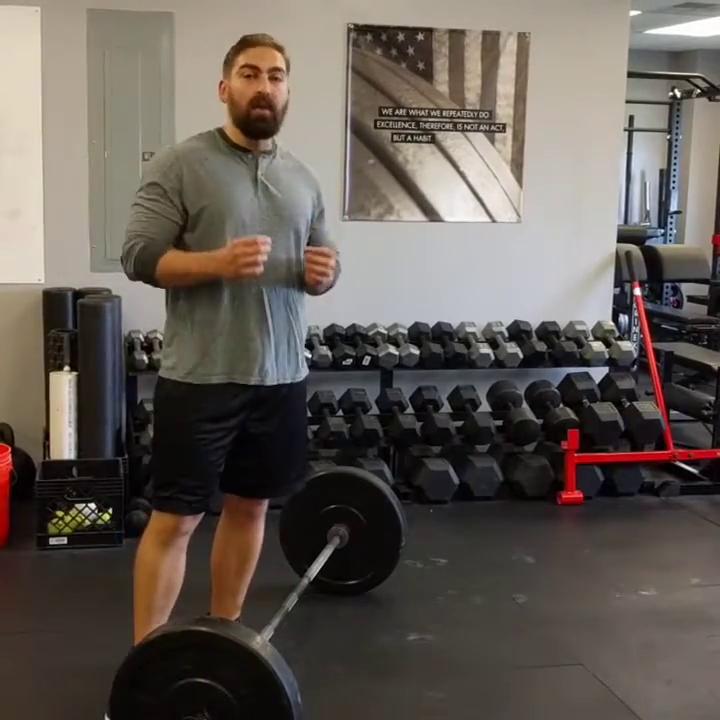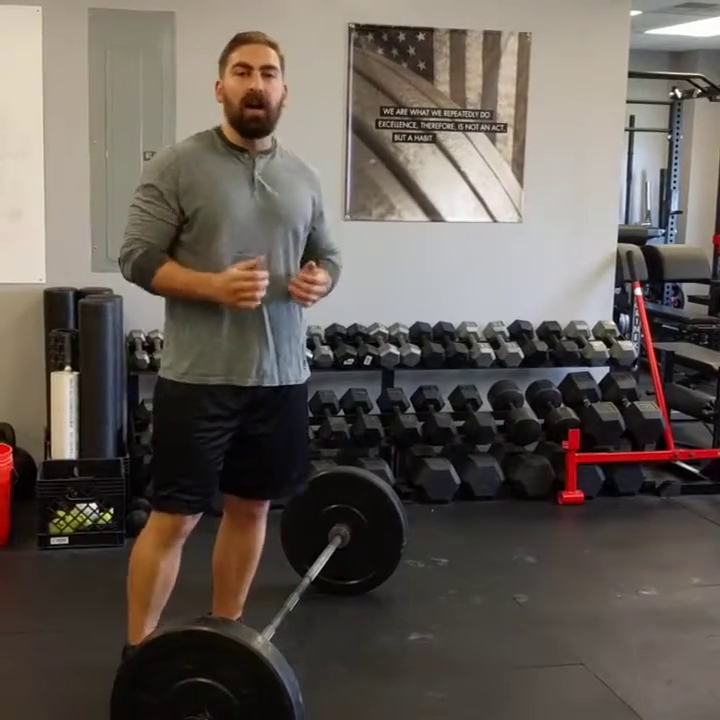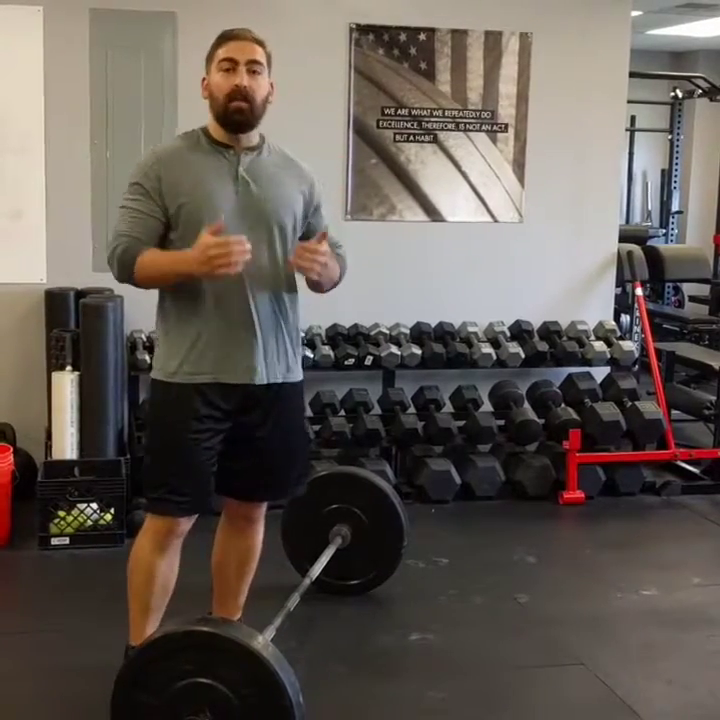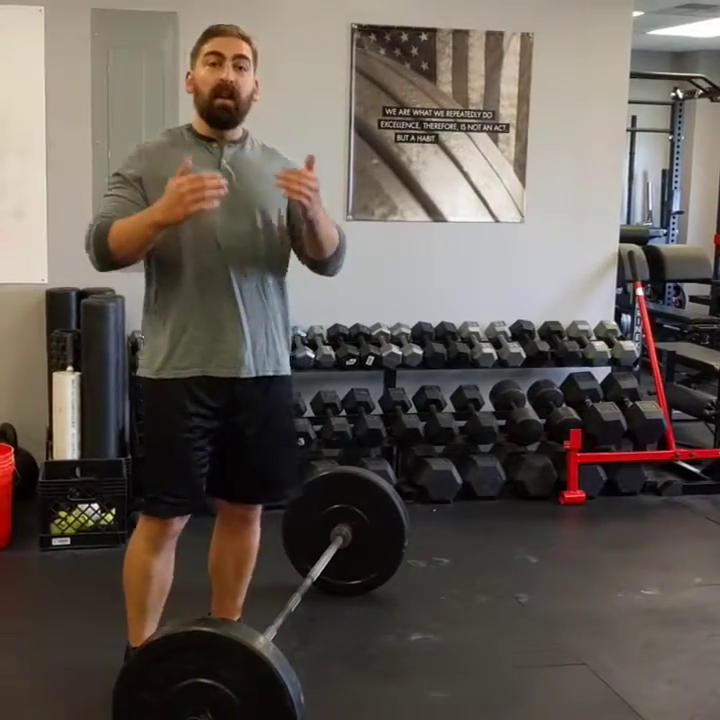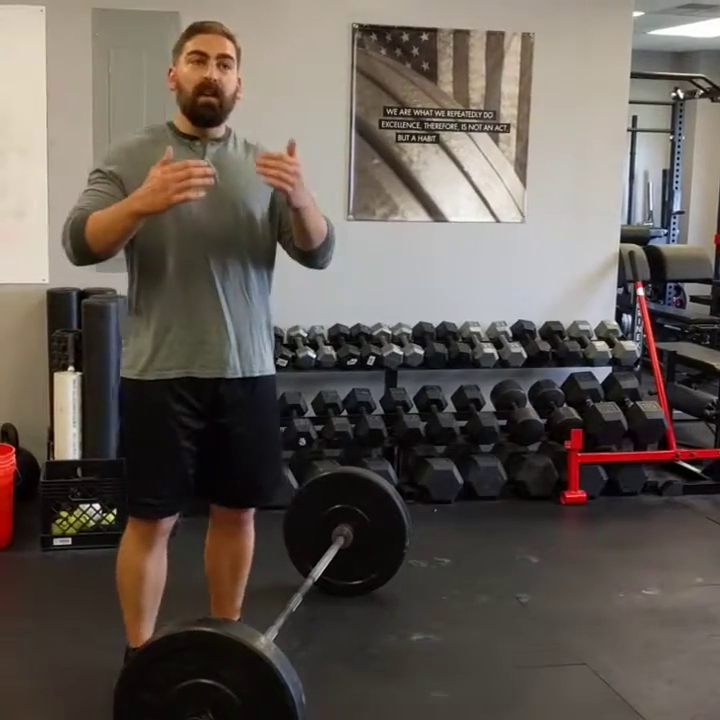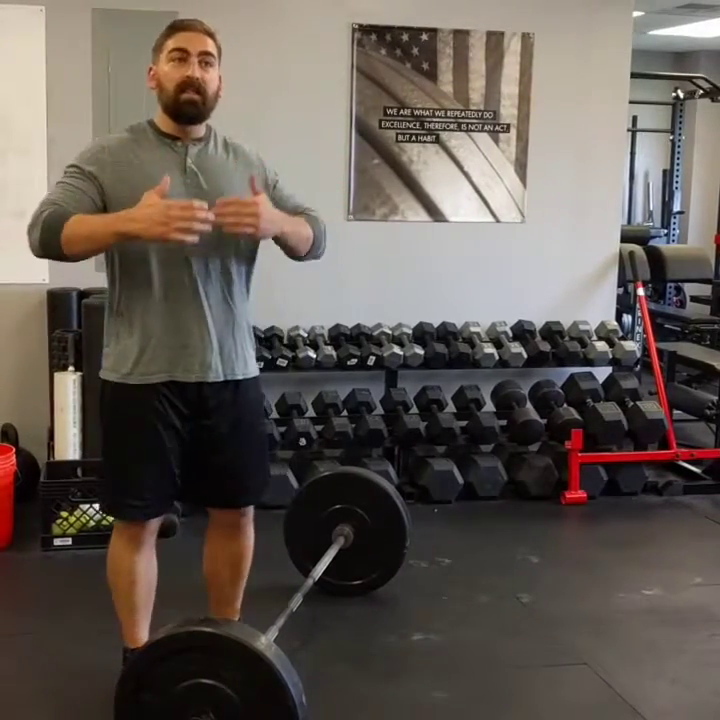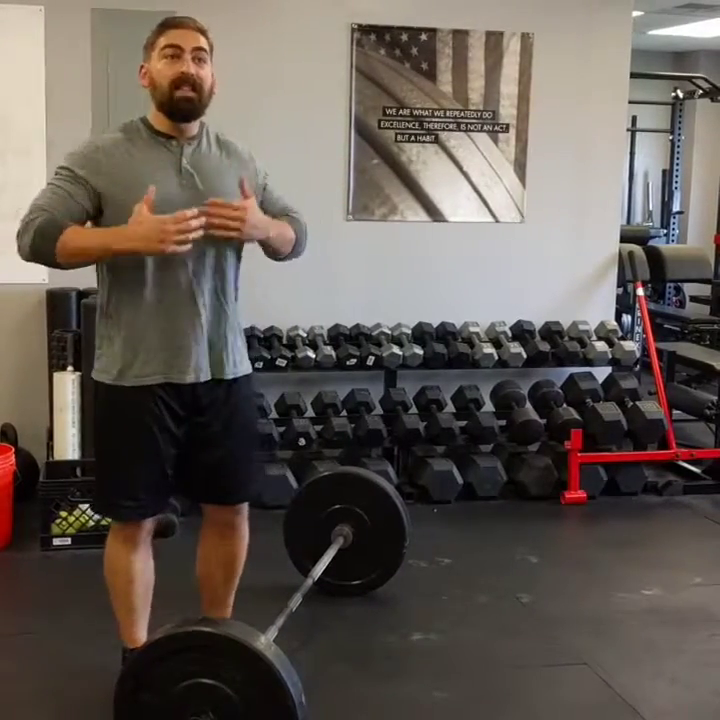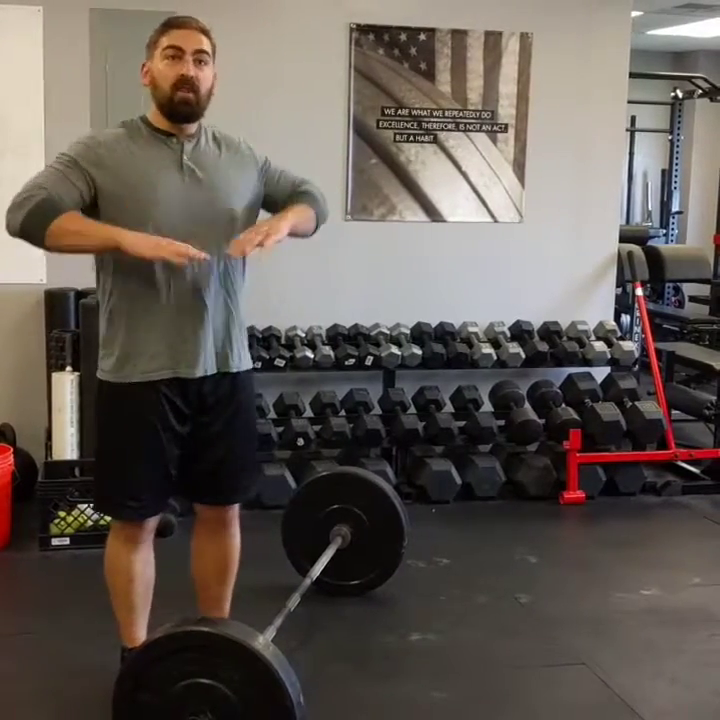
dt=0.2s
person 1, frame 1
left shoulder: (301, 177)
right shoulder: (180, 165)
left elbow: (317, 273)
right elbow: (138, 258)
left wrist: (323, 271)
right wrist: (219, 261)
left hip: (280, 376)
right hip: (200, 377)
left knee: (249, 506)
right knee: (175, 518)
person 1, frame 2
left shoulder: (302, 176)
right shoulder: (177, 165)
left elbow: (325, 256)
right elbow: (136, 259)
left wrist: (319, 281)
right wrist: (214, 285)
left hip: (281, 377)
right hip: (199, 377)
left knee: (251, 507)
right knee: (174, 518)
right ankle: (138, 651)
person 1, frame 3
left shoulder: (294, 174)
right shoulder: (164, 165)
left elbow: (332, 262)
right elbow: (123, 258)
left wrist: (323, 266)
right wrist: (191, 261)
left hip: (275, 376)
right hip: (190, 377)
left knee: (248, 510)
right knee: (169, 519)
right ankle: (140, 652)
person 1, frame 4
left shoulder: (280, 168)
right shoulder: (148, 160)
left elbow: (328, 260)
right elbow: (103, 249)
left wrist: (313, 210)
right wrist: (163, 212)
left hip: (263, 371)
right hip: (178, 372)
left knee: (243, 510)
right knee: (162, 520)
right ankle: (140, 653)
person 1, frame 5
left shoulder: (263, 165)
right shoulder: (130, 157)
left elbow: (318, 253)
right elbow: (80, 243)
left wrist: (300, 198)
right wrist: (143, 201)
left hip: (248, 371)
right hip: (161, 372)
left knee: (236, 512)
right knee: (151, 520)
right ankle: (139, 654)
person 1, frame 6
left shoulder: (247, 163)
right shoulder: (109, 157)
left elbow: (313, 242)
right elbow: (46, 234)
left wrist: (278, 220)
right wrist: (131, 221)
left hip: (231, 372)
right hip: (142, 375)
left knee: (234, 513)
right knee: (138, 522)
right ankle: (138, 656)
person 1, frame 7
left shoulder: (237, 162)
right shoulder: (101, 158)
left elbow: (295, 236)
right elbow: (36, 237)
left wrist: (262, 225)
right wrist: (130, 237)
left hip: (224, 372)
right hip: (136, 376)
left knee: (229, 512)
right knee: (133, 522)
right ankle: (137, 657)
person 1, frame 8
left shoulder: (240, 157)
right shoulder: (102, 153)
left elbow: (310, 198)
left wrist: (280, 222)
right wrist: (126, 238)
left hip: (226, 368)
right hip: (140, 374)
left knee: (221, 511)
right knee: (135, 521)
right ankle: (136, 657)
